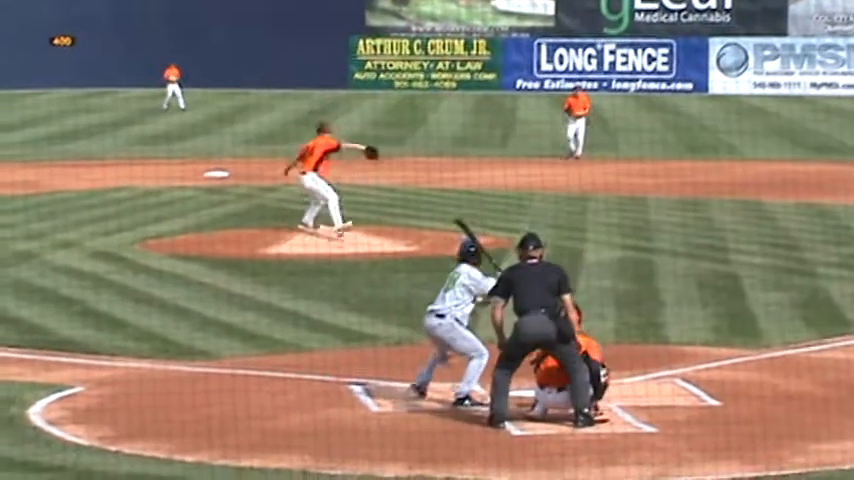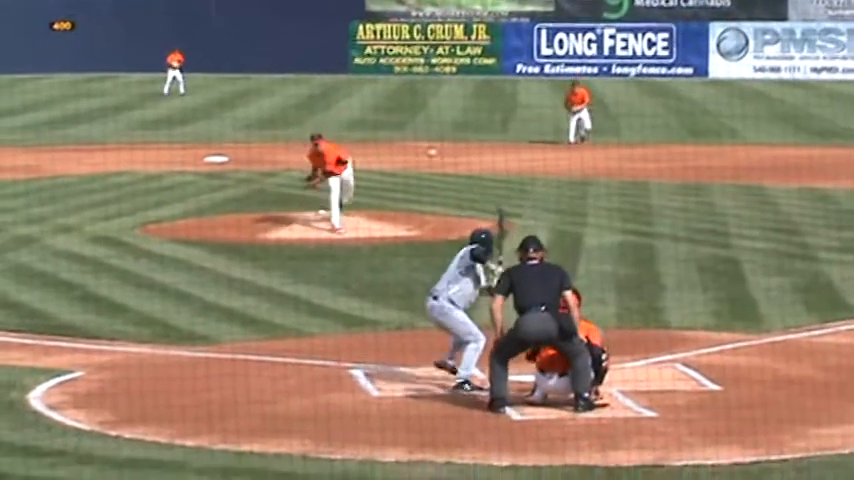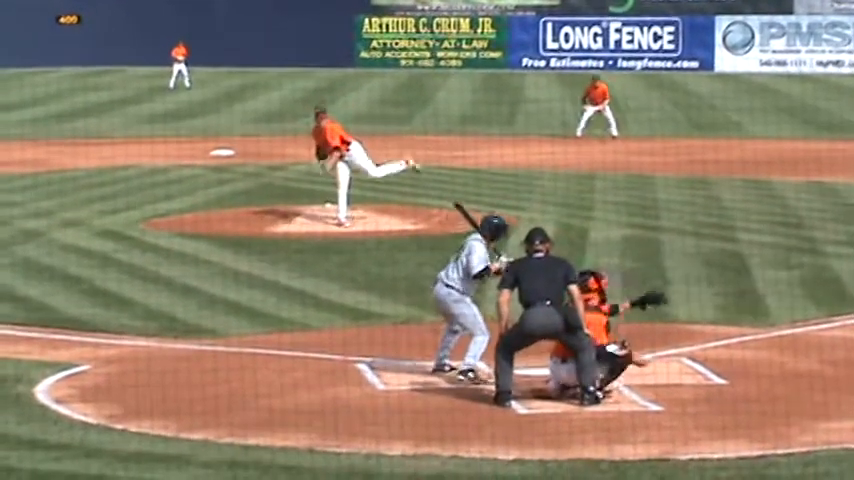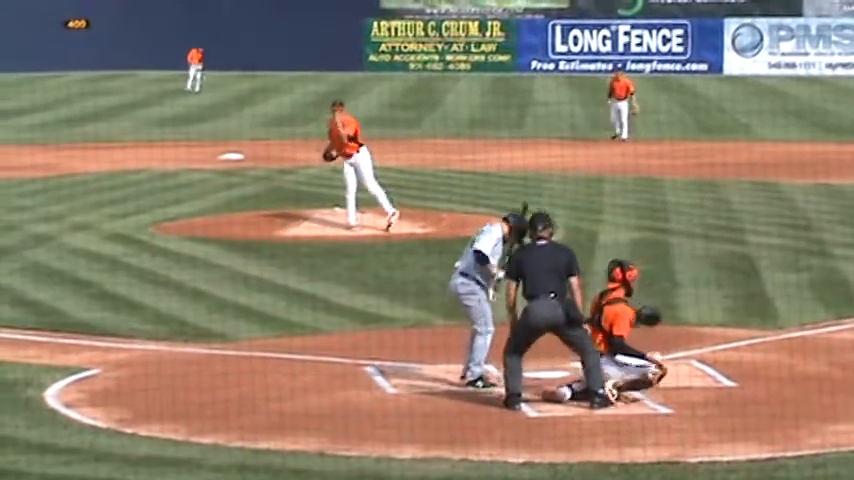
dt=0.5s
person 1, frame 1
left shoulder: (510, 273)
right shoulder: (556, 270)
left elbow: (497, 309)
right elbow: (569, 307)
left wrist: (501, 338)
right wrist: (575, 336)
left hip: (525, 327)
right hip: (552, 326)
left knee: (503, 368)
right knee: (576, 367)
left ankle: (498, 416)
right ankle: (582, 414)
person 1, frame 2
left shoulder: (510, 273)
right shoulder: (557, 271)
left elbow: (495, 306)
right elbow: (572, 304)
left wrist: (499, 335)
right wrist: (576, 333)
left hip: (525, 324)
right hip: (552, 323)
left knee: (499, 355)
right knee: (580, 353)
left ankle: (498, 400)
right ankle: (583, 399)
person 1, frame 3
left shoulder: (516, 266)
right shoulder: (563, 264)
left elbow: (503, 300)
right elbow: (576, 297)
left wrist: (503, 330)
right wrist: (583, 327)
left hip: (530, 319)
right hip: (557, 318)
left knee: (504, 348)
right knee: (586, 346)
left ankle: (504, 394)
right ankle: (588, 392)
person 1, frame 4
left shoulder: (520, 254)
right shoulder: (565, 252)
left elbow: (510, 292)
right elbow: (575, 289)
left wrist: (513, 320)
right wrist: (580, 319)
left hip: (533, 311)
right hip: (560, 310)
left knee: (513, 351)
right knee: (588, 349)
left ankle: (514, 397)
right ankle: (598, 395)
person 2, frame 1
left shoulder: (458, 273)
right shoulder: (469, 273)
left elbow: (478, 298)
right elbow: (493, 289)
left hip: (432, 321)
right hip: (446, 324)
left knee: (443, 352)
right knee: (480, 354)
left ankle: (421, 383)
right ankle: (461, 396)
person 2, frame 2
left shoulder: (476, 266)
right shoulder: (468, 252)
left elbow: (483, 288)
right elbow: (477, 253)
left wrist: (494, 285)
right wrist: (491, 267)
left hip: (441, 305)
right hip: (443, 306)
left knee: (464, 332)
right knee: (477, 339)
left ankle: (447, 361)
right ankle: (462, 381)
person 2, frame 3
left shoulder: (475, 242)
right shoulder: (478, 246)
left elbow: (481, 271)
right elbow: (478, 274)
left wrist: (498, 267)
right wrist: (497, 265)
left hip: (443, 290)
right hip: (455, 294)
left knee: (454, 327)
right knee: (481, 333)
left ankle: (441, 363)
right ankle: (467, 369)
person 2, frame 4
left shoulder: (495, 235)
right shoulder: (494, 232)
right elbow: (479, 254)
left wrist: (489, 284)
right wrist: (495, 271)
left hip: (462, 282)
right hip: (470, 285)
left knee: (478, 328)
right knee: (485, 330)
left ankle: (469, 370)
right ankle: (474, 377)
person 3, frame 1
right shoulder: (587, 341)
left elbow: (538, 370)
right elbow: (594, 368)
right wrist: (595, 400)
left hip: (543, 396)
right hip: (567, 398)
right knee: (602, 371)
left ankle: (538, 409)
person 3, frame 2
right shoulder: (588, 325)
left elbow: (531, 356)
right elbow: (596, 354)
right wrist: (596, 384)
left hip: (543, 382)
right hip: (567, 383)
right knee: (602, 355)
left ankle: (537, 394)
person 3, frame 3
right shoulder: (596, 316)
left elbow: (607, 310)
right elbow: (600, 353)
left wrist: (637, 302)
right wrist: (632, 359)
right hip: (571, 370)
right knee: (623, 351)
left ankle: (557, 386)
person 3, frame 4
left shoulder: (599, 299)
right shoulder: (622, 308)
right elbow: (617, 345)
left wrist: (633, 319)
right wrist: (647, 356)
right hip: (606, 363)
right knee: (658, 369)
left ankle: (567, 391)
right ankle: (614, 386)
person 4, frame 1
left shoulder: (312, 143)
right shoulder: (325, 142)
left elbow: (298, 158)
right elbow: (341, 145)
left wrist: (289, 168)
right wrist: (360, 146)
left hip: (307, 176)
right hip: (310, 178)
left knee: (320, 200)
right knee: (332, 197)
left ankle: (306, 223)
right ankle: (339, 226)
person 4, frame 2
left shoulder: (330, 150)
right shoulder: (311, 154)
left elbow: (327, 172)
left wrist: (316, 181)
right wrist: (313, 174)
left hip: (344, 169)
right hip: (331, 174)
left knee: (348, 192)
right knee: (334, 191)
left ankle: (344, 201)
right ankle: (336, 224)
person 4, frame 3
left shoulder: (331, 128)
right shoulder: (315, 131)
left elbow: (337, 150)
right elbow: (320, 144)
left wrist: (330, 164)
right wrist: (319, 152)
left hip: (352, 152)
right hip: (341, 158)
left knee: (375, 172)
right knee: (342, 187)
left ankle: (406, 164)
right ankle: (342, 218)
person 4, frame 4
left shoulder: (350, 121)
right shoulder: (332, 123)
left elbow: (345, 140)
right elbow: (333, 141)
left wrist: (338, 124)
right wrist: (328, 151)
left hip: (360, 155)
right hip: (347, 160)
left knee: (370, 185)
right knee: (350, 190)
left ankle: (391, 212)
right ankle: (351, 222)
